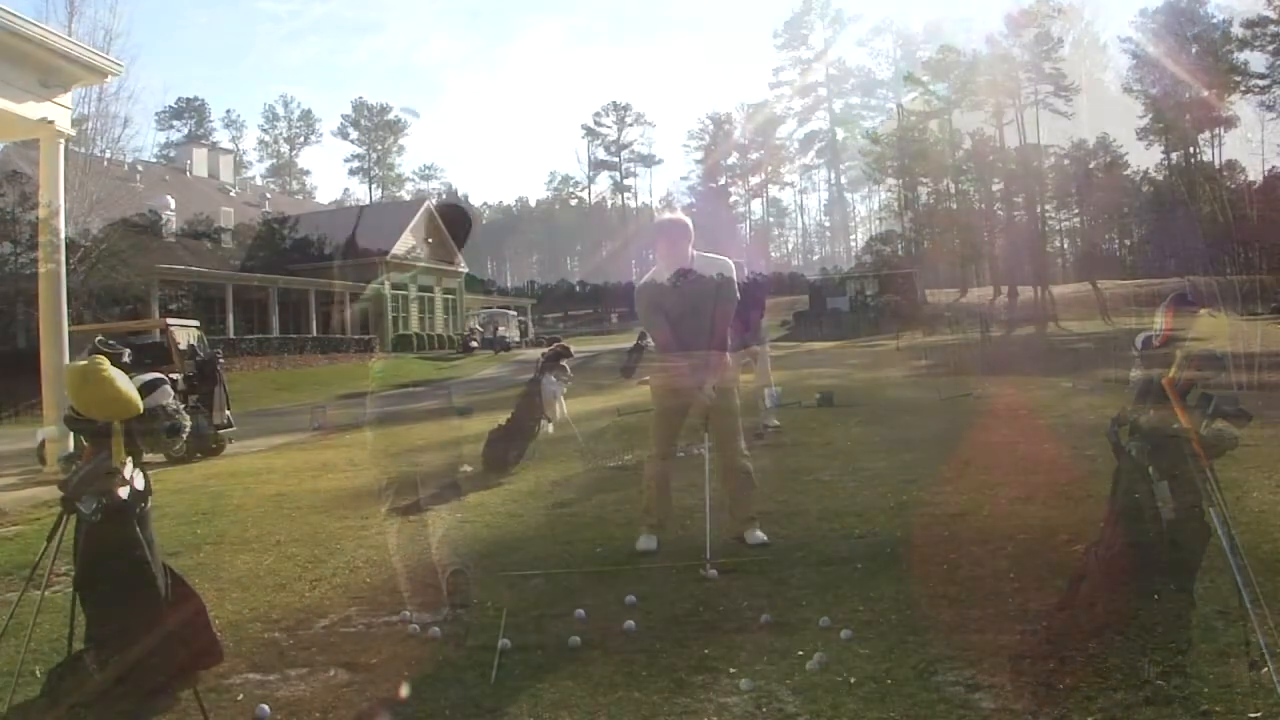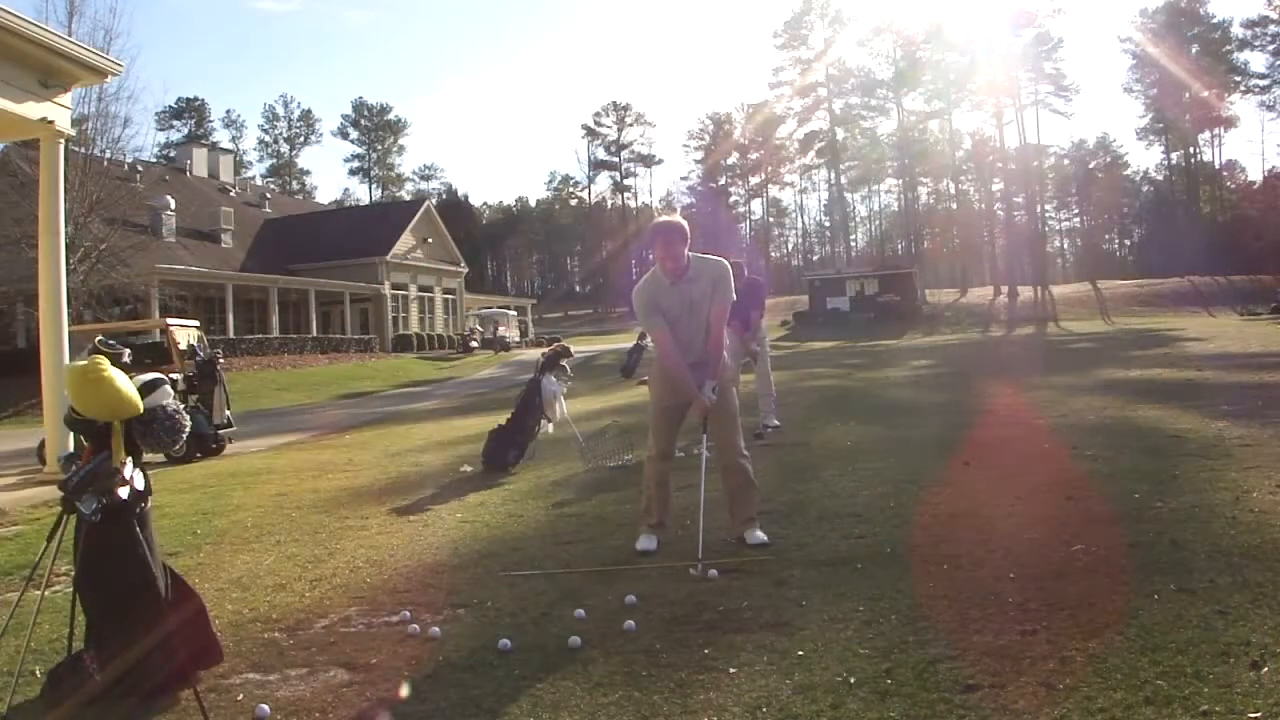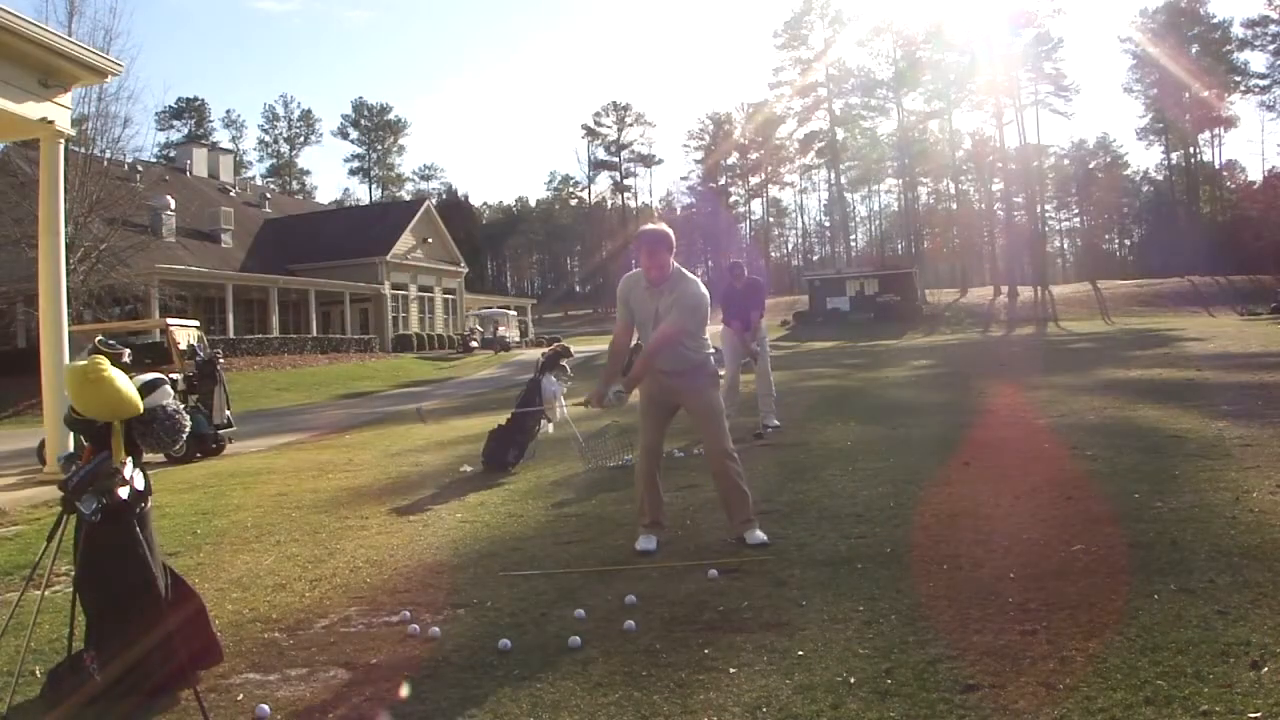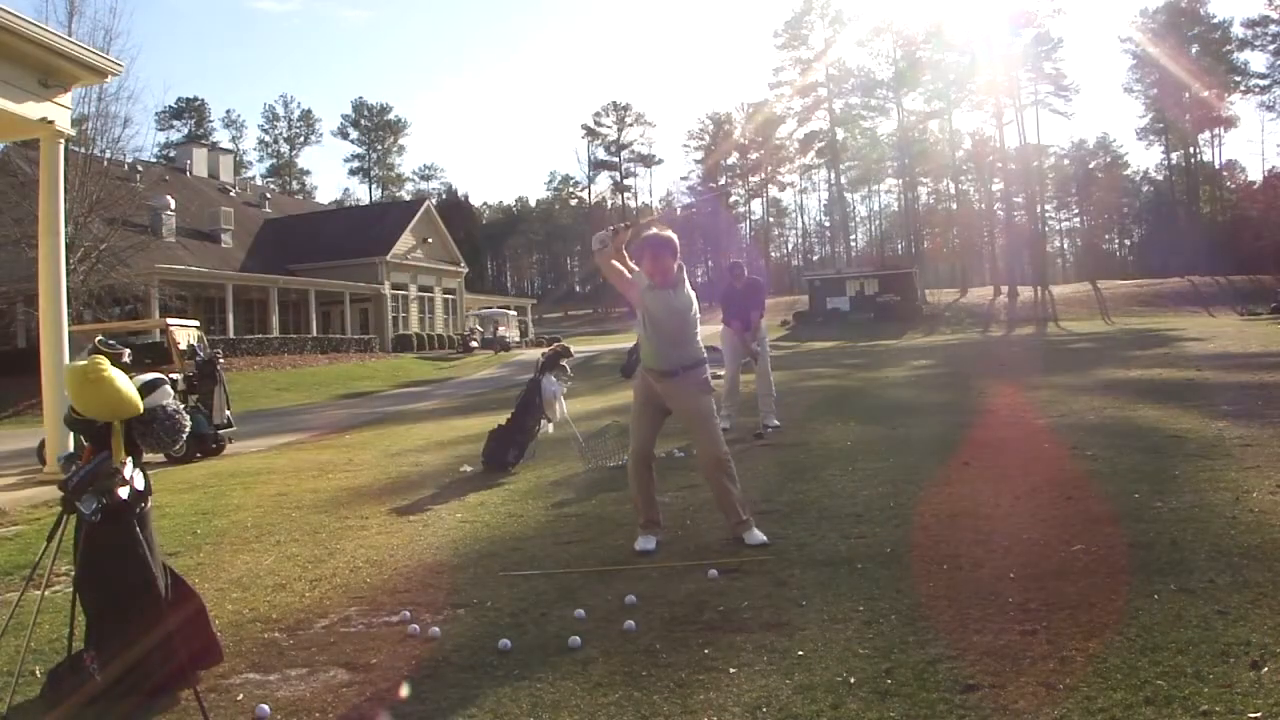
dt=0.4s
person 1, frame 1
left shoulder: (721, 270)
right shoulder: (649, 291)
left elbow: (721, 330)
right elbow: (665, 346)
left wrist: (710, 380)
right wrist: (699, 390)
left hip: (716, 371)
right hip: (672, 378)
left knee: (733, 450)
right knee: (660, 454)
left ankle: (746, 522)
right ankle: (651, 527)
person 1, frame 2
left shoulder: (717, 270)
right shoulder: (644, 292)
left elbow: (716, 331)
right elbow: (667, 349)
left wrist: (710, 382)
right wrist: (694, 396)
left hip: (714, 367)
right hip: (669, 373)
left knee: (733, 450)
right knee: (659, 453)
left ankle: (746, 522)
right ankle: (651, 527)
person 1, frame 3
left shoulder: (692, 293)
right shoulder: (628, 285)
left elbow: (656, 346)
right elbow: (621, 338)
left wrist: (625, 387)
right wrist: (606, 383)
left hip: (696, 375)
right hip: (653, 375)
left knee: (721, 450)
right knee: (647, 453)
left ankle: (745, 523)
right ankle: (650, 527)
person 1, frame 4
left shoulder: (673, 304)
right shoulder: (650, 275)
left elbow: (626, 283)
left wrist: (605, 255)
right wrist: (617, 247)
left hip: (687, 379)
right hip: (649, 376)
left knee: (713, 452)
right knee: (639, 454)
left ankle: (741, 523)
right ankle: (648, 527)
